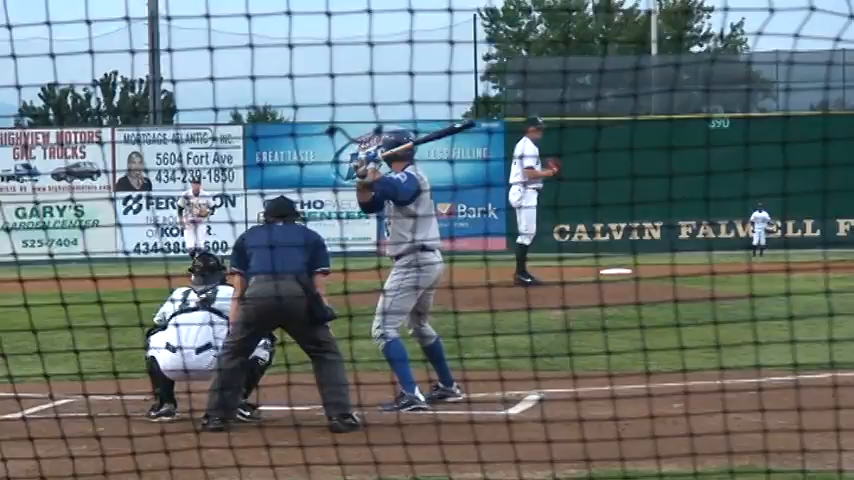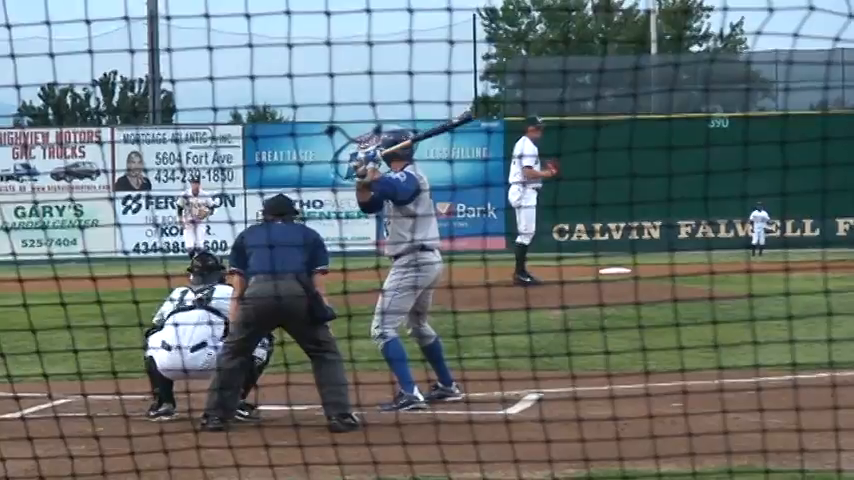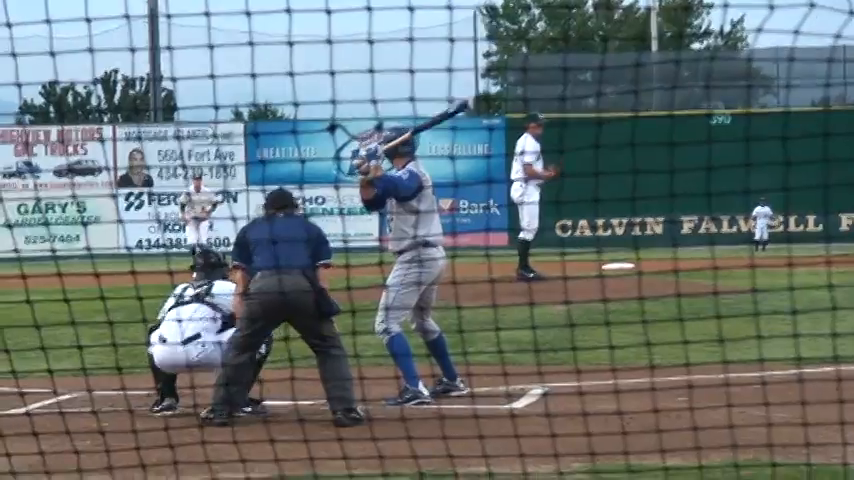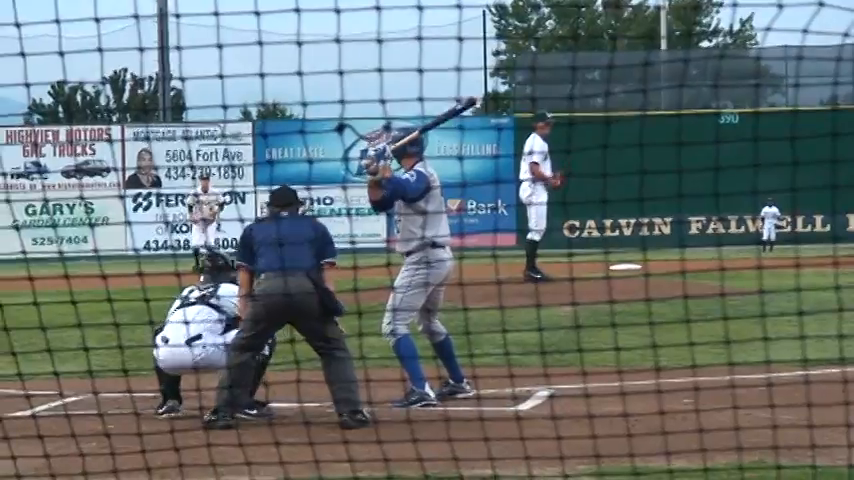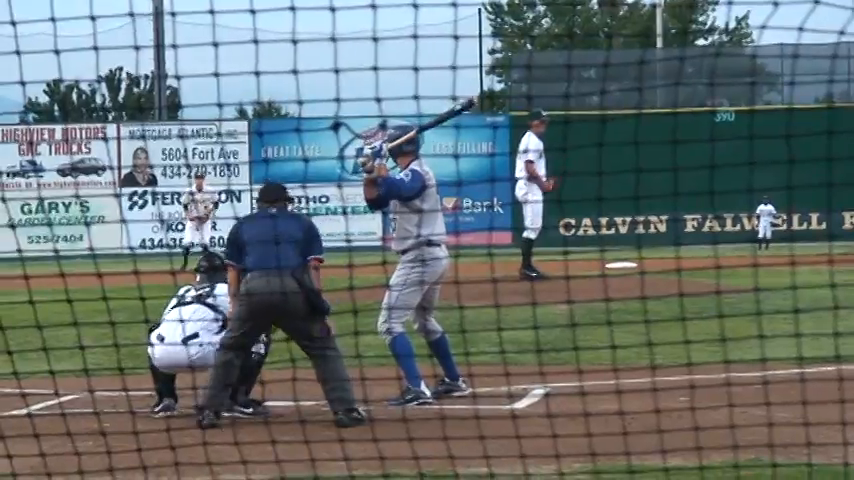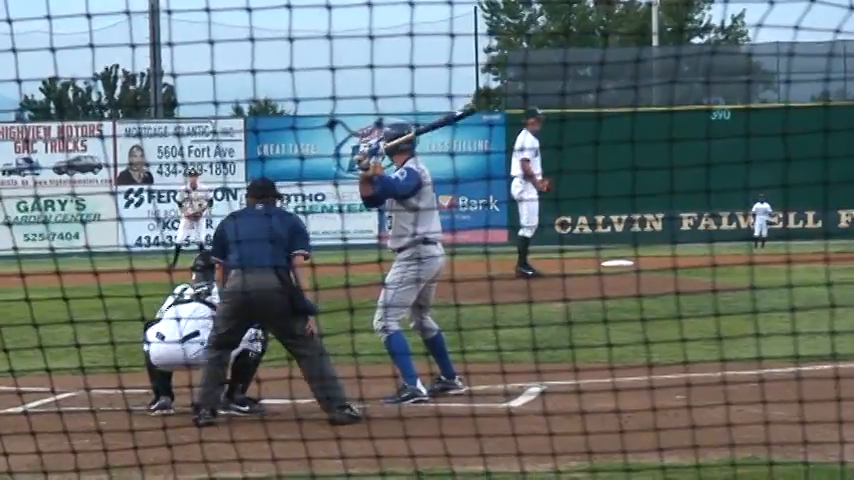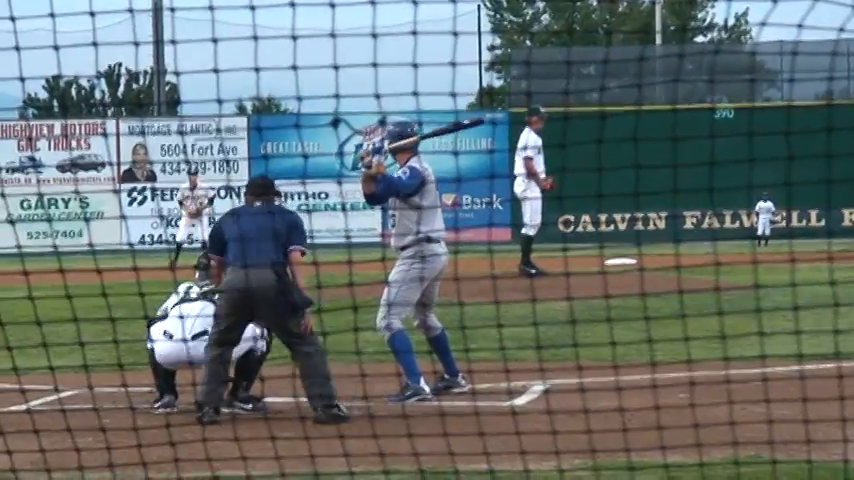
dt=0.1s
person 1, frame 1
left shoulder: (410, 177)
right shoulder: (401, 179)
left elbow: (390, 189)
right elbow: (369, 205)
left wrist: (373, 167)
right wrist: (362, 178)
left hip: (413, 263)
right hip: (426, 261)
left knee: (384, 328)
right knee: (420, 325)
left ankle: (411, 394)
right ankle: (448, 386)
person 1, frame 2
left shoulder: (410, 177)
right shoulder: (400, 179)
left elbow: (389, 189)
right elbow: (368, 205)
left wrist: (372, 167)
right wrist: (362, 179)
left hip: (412, 263)
right hip: (425, 261)
left knee: (382, 328)
right knee: (419, 325)
left ankle: (409, 394)
right ankle: (448, 386)
person 1, frame 3
left shoulder: (412, 173)
right shoulder: (404, 176)
left elbow: (392, 188)
right elbow: (372, 202)
left wrist: (374, 165)
right wrist: (365, 176)
left hip: (416, 258)
right hip: (429, 257)
left knee: (386, 323)
right knee: (422, 320)
left ankle: (414, 388)
right ankle: (452, 380)
person 1, frame 4
left shoulder: (420, 174)
right shoulder: (411, 177)
left elbow: (400, 190)
right elbow: (379, 204)
left wrist: (382, 166)
right wrist: (373, 176)
left hip: (424, 260)
right hip: (436, 258)
left knee: (394, 325)
right knee: (429, 321)
left ankle: (421, 390)
right ankle: (458, 382)
person 1, frame 5
left shoulder: (416, 173)
right shoulder: (409, 175)
left elbow: (394, 190)
right elbow: (375, 202)
left wrist: (379, 166)
right wrist: (370, 175)
left hip: (419, 258)
right hip: (432, 256)
left knee: (389, 323)
right knee: (424, 320)
left ankle: (416, 389)
right ankle: (454, 380)
person 1, frame 6
left shoulder: (411, 171)
right shoulder: (405, 173)
left elbow: (390, 189)
right elbow: (371, 199)
left wrist: (374, 163)
right wrist: (365, 173)
left hip: (415, 256)
right hip: (428, 254)
left knee: (385, 321)
right knee: (421, 318)
left ankle: (413, 387)
right ankle: (450, 379)
person 1, frame 7
left shoulder: (414, 170)
right shoulder: (407, 172)
left elbow: (393, 188)
right elbow: (373, 197)
left wrist: (378, 162)
right wrist: (368, 170)
left hip: (418, 255)
right hip: (431, 252)
left knee: (388, 319)
right knee: (424, 316)
left ankle: (416, 385)
right ankle: (454, 377)
person 2, frame 1
left shoulder: (247, 237)
right shoulder: (311, 236)
left elbow: (239, 288)
right elbow: (318, 286)
left wrist: (234, 329)
right wrist: (323, 317)
left hip: (258, 294)
right hip: (298, 294)
left knee: (232, 352)
right knee: (327, 353)
left ankle: (216, 415)
right ankle: (340, 415)
person 2, frame 2
left shoulder: (246, 236)
right shoulder: (310, 235)
left elbow: (238, 288)
right elbow: (317, 285)
left wrist: (234, 329)
right wrist: (323, 316)
left hip: (257, 294)
right hip: (298, 294)
left knee: (232, 353)
right knee: (326, 353)
left ankle: (215, 415)
right ankle: (340, 415)
person 2, frame 3
left shoulder: (249, 230)
right shoulder: (311, 228)
left elbow: (241, 279)
right elbow: (320, 275)
left wrist: (240, 321)
right wrist: (327, 310)
left hip: (262, 290)
right hip: (303, 289)
left knee: (239, 348)
right knee: (331, 348)
left ankle: (221, 410)
right ankle: (345, 410)
person 2, frame 4
left shoulder: (253, 230)
right shoulder: (316, 227)
left elbow: (245, 280)
right elbow: (325, 274)
left wrist: (245, 321)
right wrist: (332, 310)
left hip: (267, 292)
right hip: (308, 291)
left knee: (241, 349)
right knee: (335, 350)
left ankle: (224, 412)
right ankle: (351, 412)
person 2, frame 5
left shoulder: (242, 226)
right shoulder: (303, 223)
left elbow: (233, 274)
right elbow: (312, 269)
left wrist: (235, 312)
right wrist: (320, 310)
left hip: (253, 291)
right hip: (293, 290)
left knee: (229, 349)
right knee: (324, 349)
left ankle: (210, 412)
right ankle: (346, 410)
person 2, frame 6
left shoulder: (229, 222)
right shoulder: (290, 220)
left elbow: (221, 269)
right elbow: (298, 266)
left wrist: (226, 302)
right wrist: (307, 309)
left hip: (237, 289)
right hip: (276, 288)
left knee: (218, 348)
right knee: (309, 348)
left ankle: (205, 410)
right ankle: (338, 408)
person 2, frame 7
left shoulder: (227, 219)
right shoulder: (288, 217)
left elbow: (216, 265)
right elbow: (296, 261)
left wrist: (221, 287)
right wrist: (302, 304)
left hip: (235, 283)
right hip: (273, 284)
left knee: (219, 345)
right knee: (305, 344)
left ankle: (208, 408)
right ankle: (325, 406)
person 3, frame 1
left shoulder: (523, 144)
right shoulder: (529, 146)
right elbow: (530, 173)
left wrist: (545, 170)
right wrist: (549, 173)
left hip: (523, 192)
right hip: (525, 192)
left knee: (526, 233)
right knee: (527, 233)
left ankle: (521, 271)
right ankle: (520, 273)
person 3, frame 2
left shoulder: (523, 144)
right shoulder: (528, 146)
right elbow: (528, 173)
left wrist: (543, 171)
right wrist: (547, 174)
left hip: (522, 191)
right hip: (525, 192)
left knee: (526, 232)
right knee: (526, 232)
left ankle: (521, 271)
right ankle: (519, 273)
person 3, frame 3
left shoulder: (525, 140)
right shoulder: (530, 142)
right elbow: (528, 170)
left wrist: (544, 172)
right wrist: (547, 174)
left hip: (526, 188)
right hip: (527, 188)
left knee: (529, 228)
right knee: (529, 228)
left ankle: (524, 267)
right ankle: (522, 269)
person 3, frame 4
left shoulder: (535, 140)
right shoulder: (537, 142)
right elbow: (534, 170)
left wrist: (551, 179)
right wrist: (551, 181)
left hip: (534, 188)
right hip: (535, 189)
left knee: (537, 229)
right knee: (537, 229)
left ankle: (531, 268)
right ankle: (529, 269)
person 3, frame 5
left shoulder: (531, 139)
right shoulder: (533, 140)
right elbow: (530, 168)
left wrist: (544, 182)
right wrist: (543, 184)
left hip: (531, 187)
right hip: (531, 187)
left knee: (533, 227)
right knee: (533, 227)
left ankle: (527, 265)
right ankle: (525, 268)
person 3, frame 6
left shoulder: (527, 137)
right shoulder: (528, 138)
right elbow: (525, 167)
left wrist: (539, 182)
right wrist: (538, 184)
left hip: (526, 185)
right hip: (526, 185)
left knee: (529, 225)
right knee: (529, 225)
left ankle: (523, 264)
right ankle: (521, 266)
person 3, frame 7
left shoulder: (530, 135)
right shoulder: (531, 136)
right elbow: (528, 165)
left wrist: (543, 179)
right wrist: (541, 182)
left hip: (530, 184)
right hip: (530, 184)
left knee: (532, 223)
right knee: (532, 223)
left ankle: (526, 262)
right ankle: (524, 264)
person 4, frame 1
left shoulder: (178, 293)
right shoulder: (230, 293)
left elbow: (159, 323)
left hip: (170, 365)
right hip: (210, 362)
left knee: (154, 337)
right knee: (264, 343)
left ankle: (164, 404)
right ankle: (238, 402)
person 4, frame 2
left shoulder: (177, 293)
right shoulder: (228, 292)
left elbow: (157, 323)
left hip: (167, 364)
right hip: (207, 361)
left knee: (153, 338)
right knee: (262, 342)
left ankle: (163, 404)
person 4, frame 3
left shoulder: (180, 289)
right shoulder: (229, 288)
left elbow: (161, 321)
left hip: (164, 356)
right hip: (203, 351)
left knee: (156, 334)
left ankle: (166, 398)
person 4, frame 4
left shoulder: (187, 292)
right shoulder: (233, 291)
left hip: (167, 358)
right hip: (205, 352)
left knee: (160, 336)
left ankle: (169, 401)
person 4, frame 5
left shoulder: (183, 291)
right shoulder: (229, 291)
left hip: (162, 356)
right hip: (201, 351)
left knee: (155, 335)
right knee: (259, 336)
left ankle: (165, 399)
right ankle: (238, 401)
person 4, frame 6
left shoulder: (179, 290)
left elbow: (159, 320)
left hip: (161, 354)
right hip: (199, 349)
left knee: (151, 331)
right knee: (255, 334)
left ankle: (162, 397)
right ankle: (234, 399)
person 4, frame 7
left shoulder: (182, 288)
left elbow: (160, 317)
left hip: (166, 353)
right hip: (207, 349)
left knee: (155, 328)
right knee: (260, 333)
left ankle: (166, 396)
right ankle: (239, 396)
